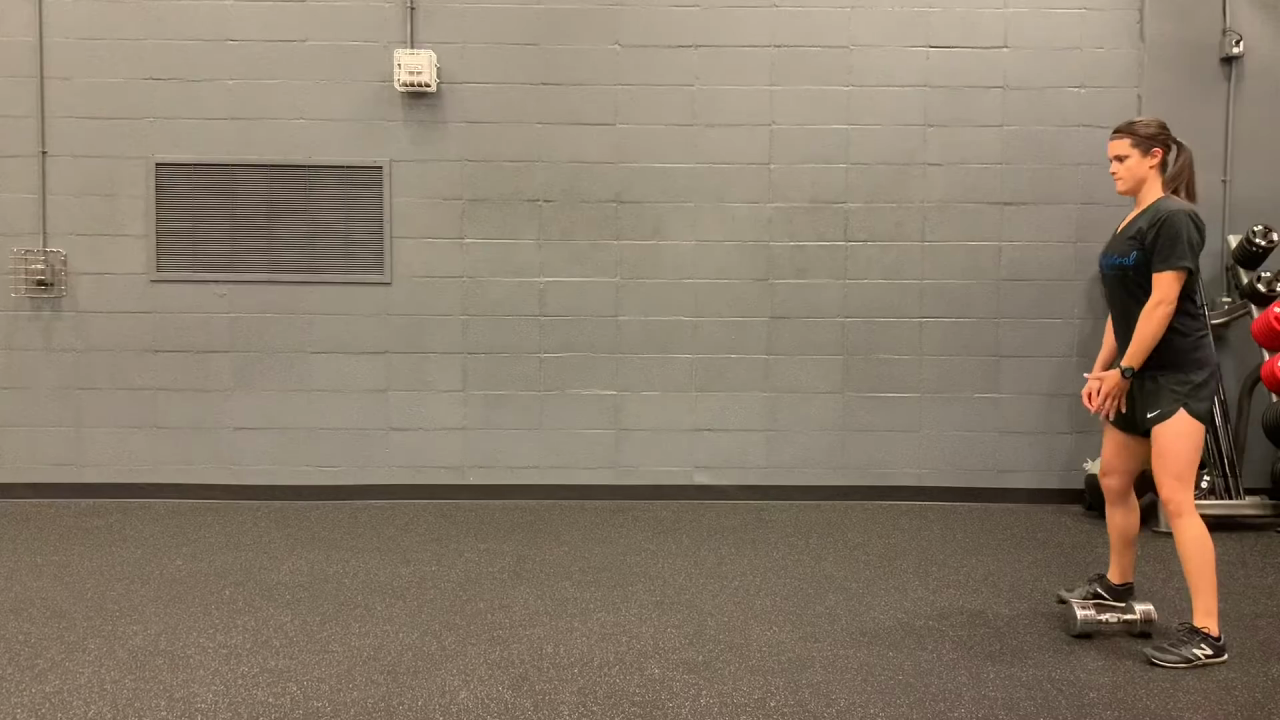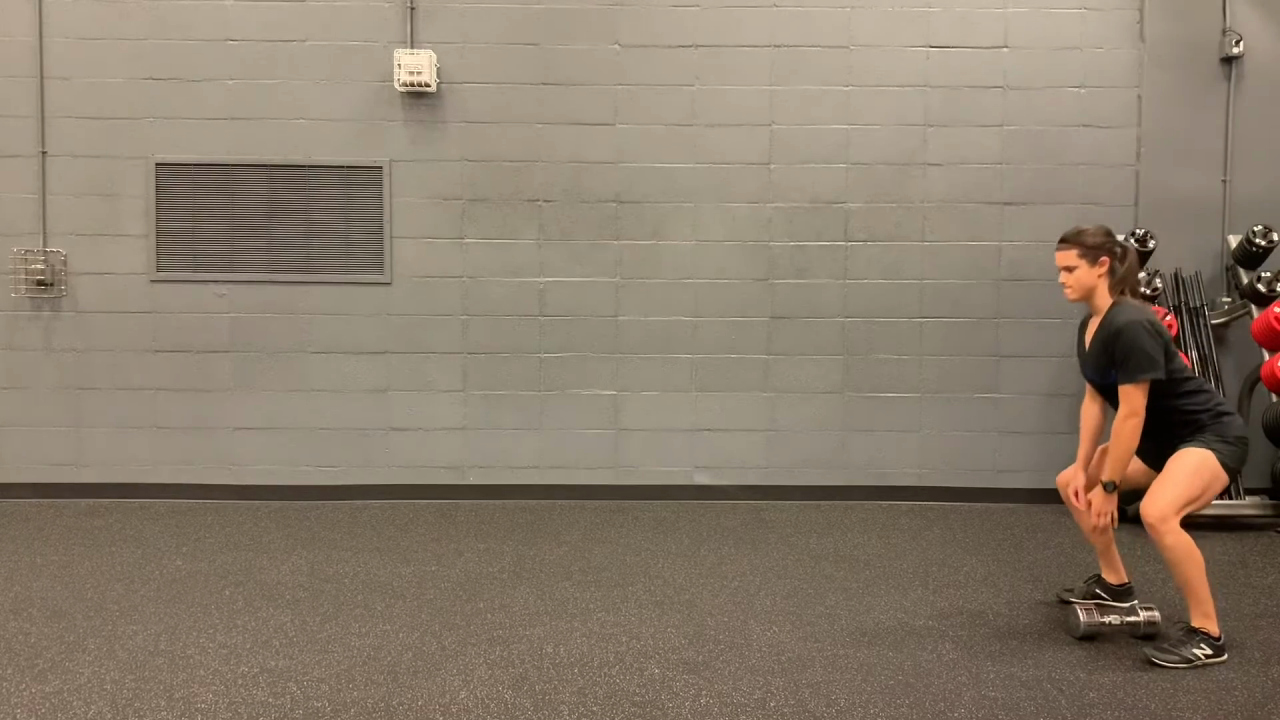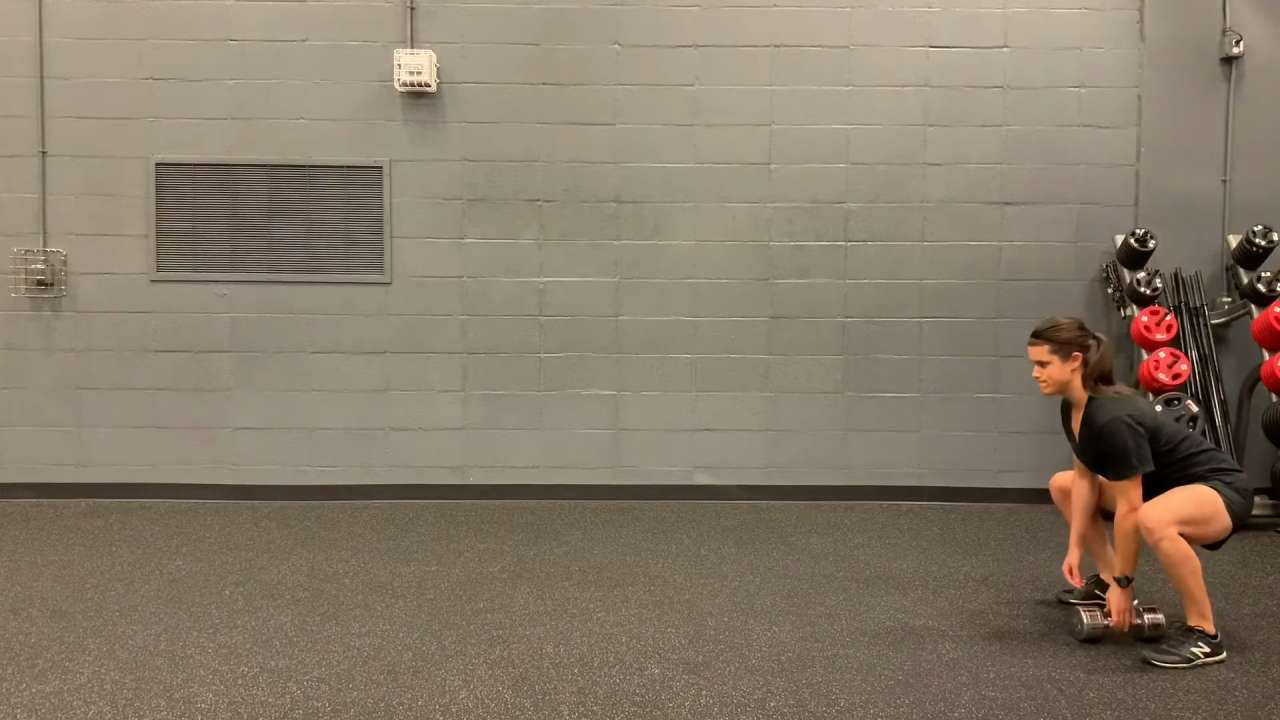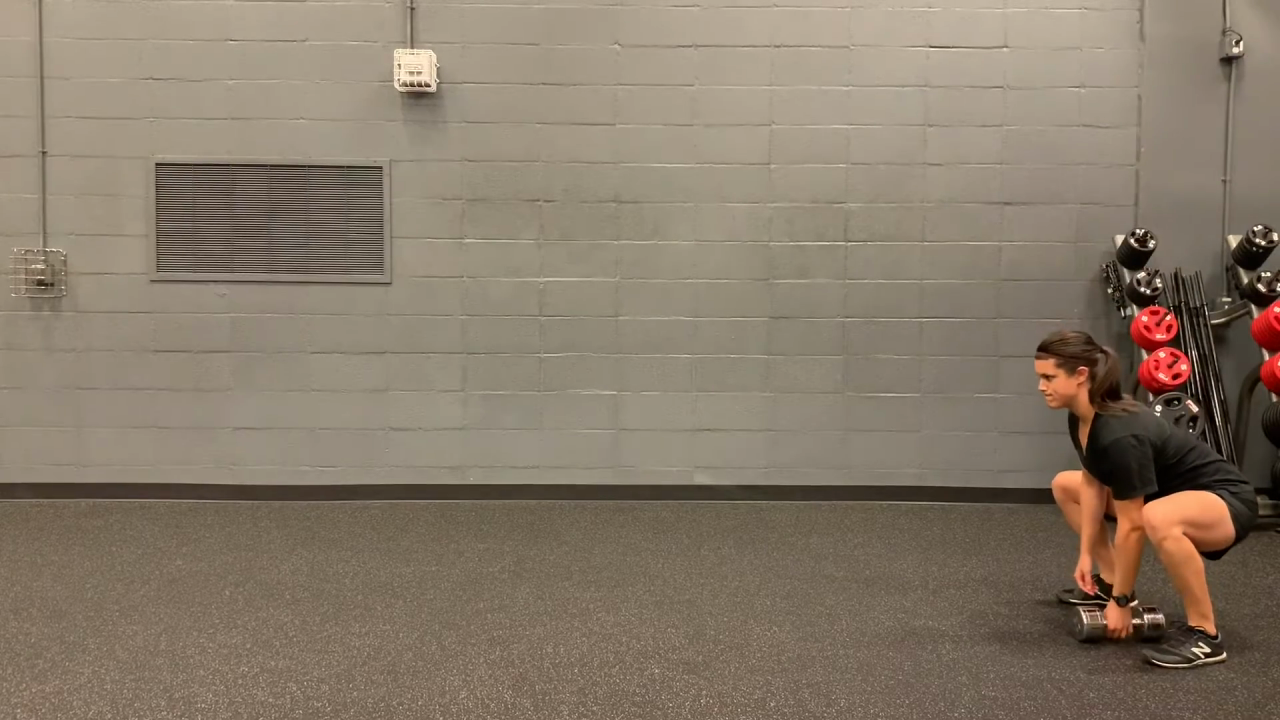
dt=0.7s
person 1, frame 1
left shoulder: (1175, 218)
right shoulder: (1132, 221)
left elbow: (1163, 304)
left wrist: (1122, 371)
right wrist: (1100, 369)
left hip: (1177, 377)
right hip: (1137, 376)
left knee: (1175, 498)
right knee: (1113, 484)
left ankle: (1207, 634)
right ankle: (1117, 585)
person 1, frame 2
left shoulder: (1130, 326)
right shoulder: (1088, 326)
left elbow: (1132, 415)
right elbow: (1094, 401)
left wrist: (1108, 489)
right wrist: (1082, 471)
left hip: (1213, 436)
right hip: (1162, 438)
left knee: (1157, 512)
right knee: (1069, 485)
left ankle: (1207, 634)
right ankle: (1115, 584)
person 1, frame 3
left shoulder: (1114, 419)
right shoulder: (1073, 408)
left elbow: (1130, 510)
right elbow: (1085, 477)
left wrist: (1123, 585)
right wrist: (1075, 547)
left hip: (1220, 489)
right hip: (1165, 486)
left knee: (1153, 520)
right knee: (1061, 485)
left ankle: (1203, 634)
right ankle: (1105, 583)
person 1, frame 4
left shoulder: (1120, 436)
right shoulder: (1081, 417)
left elbow: (1132, 526)
right elbow: (1092, 484)
left wrist: (1121, 603)
right wrist: (1086, 554)
left hip: (1226, 501)
right hip: (1171, 493)
left knee: (1158, 519)
right knee: (1064, 486)
left ankle: (1204, 634)
right ankle: (1108, 582)
